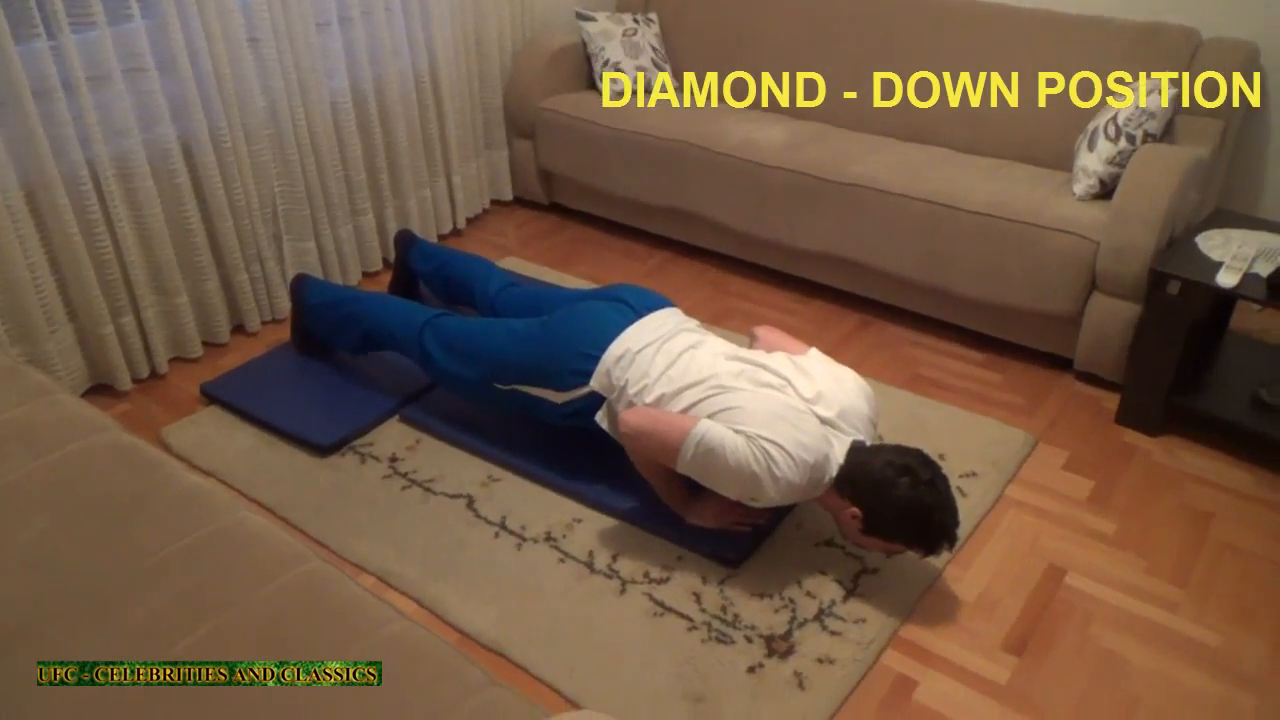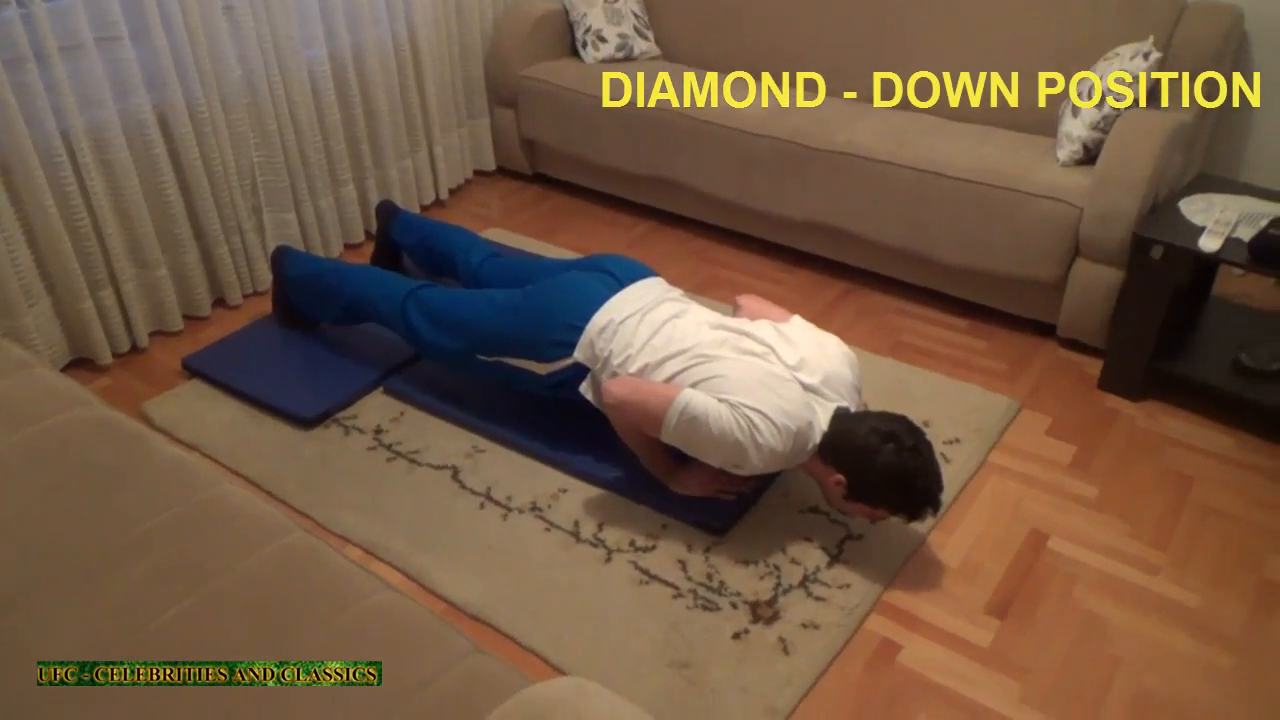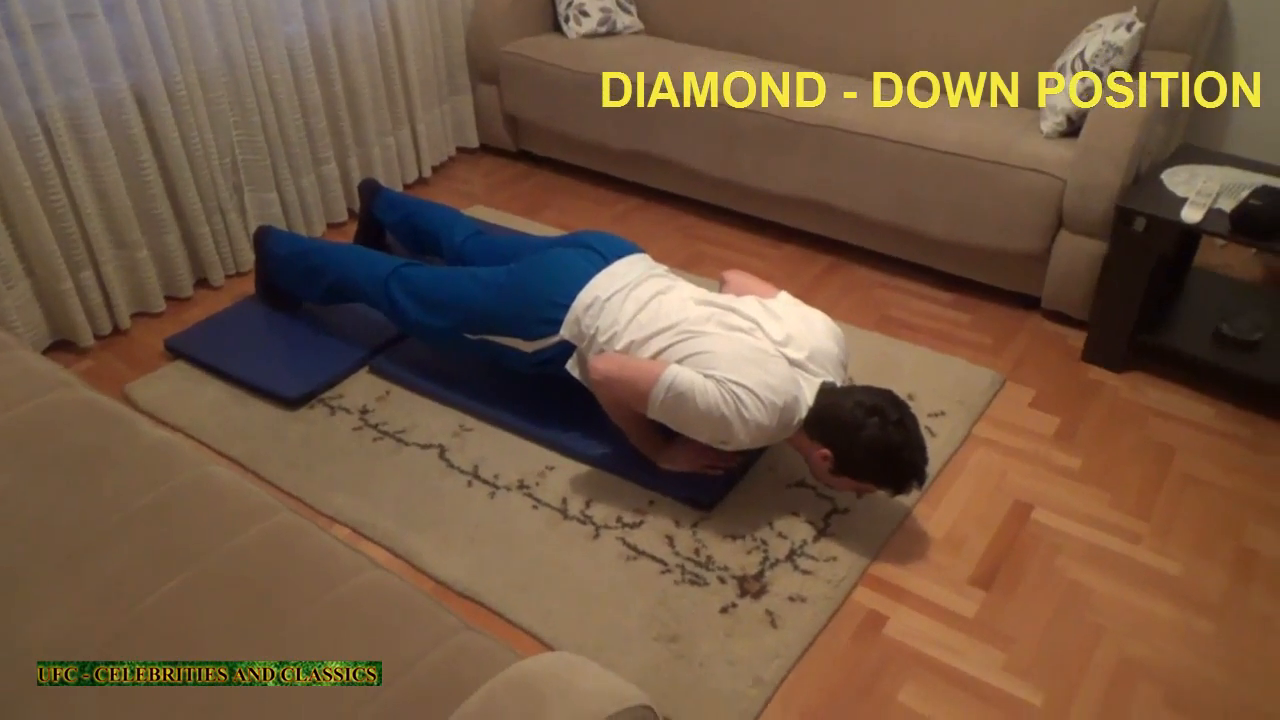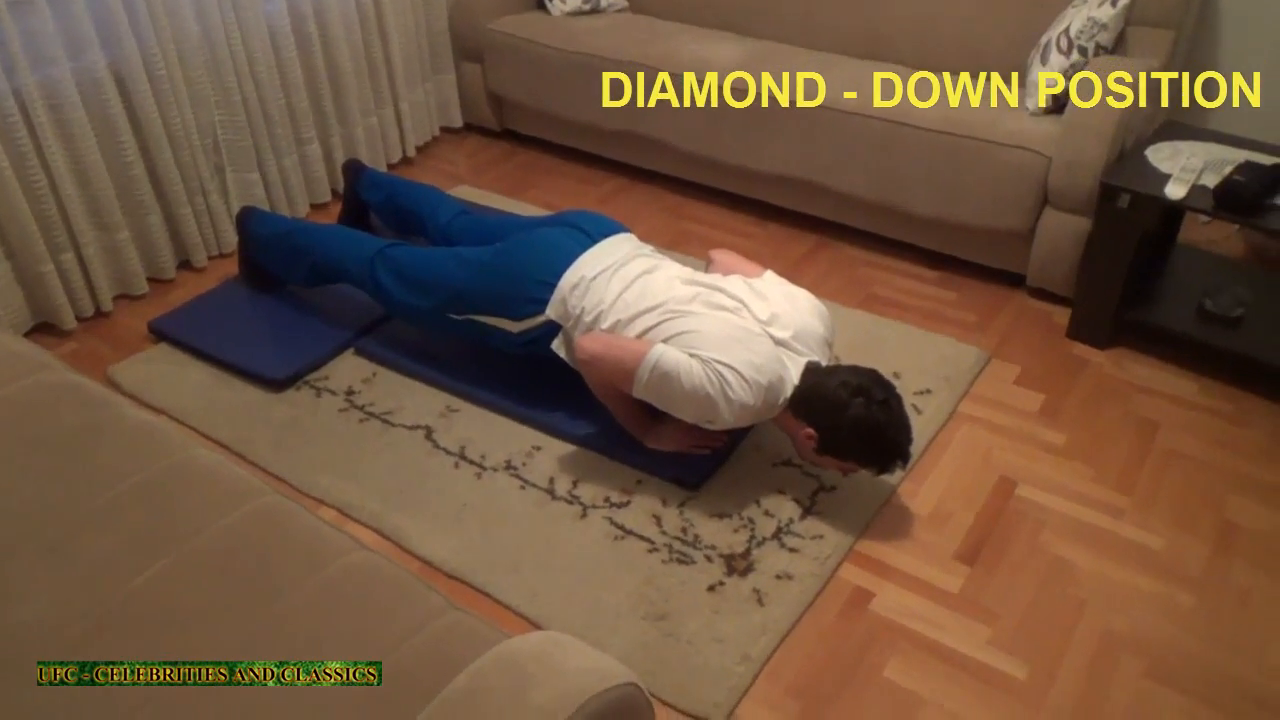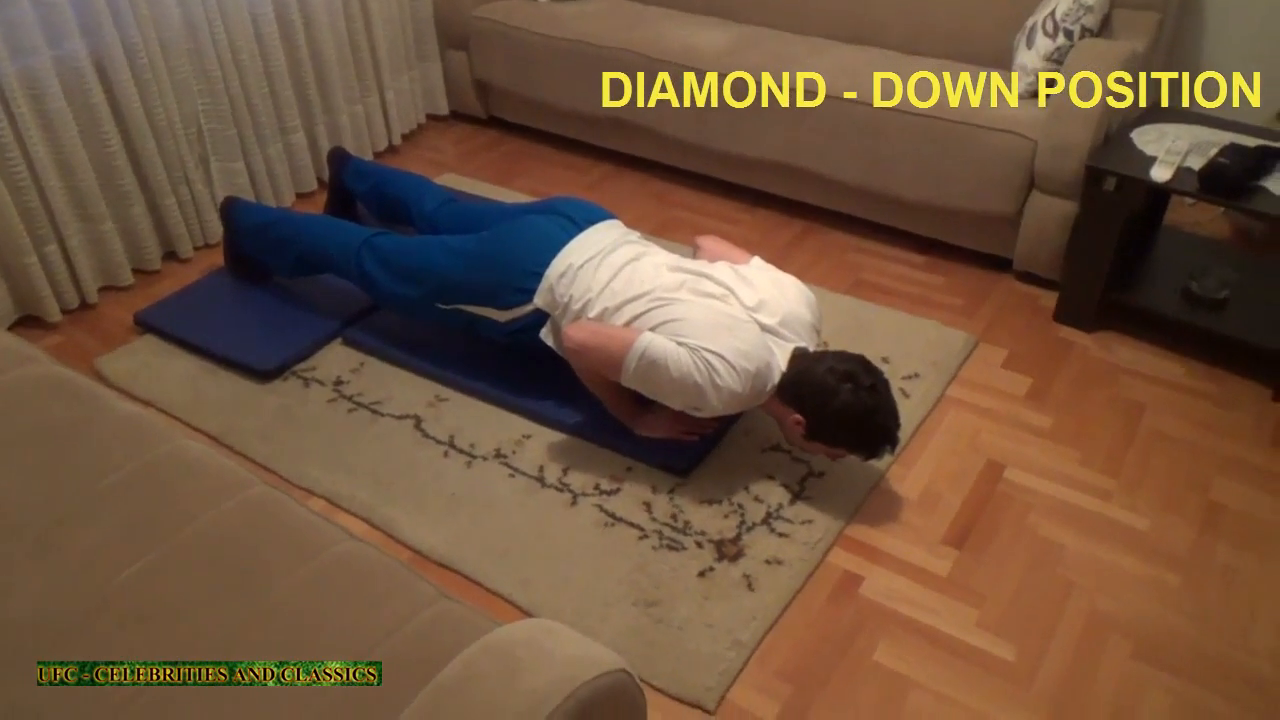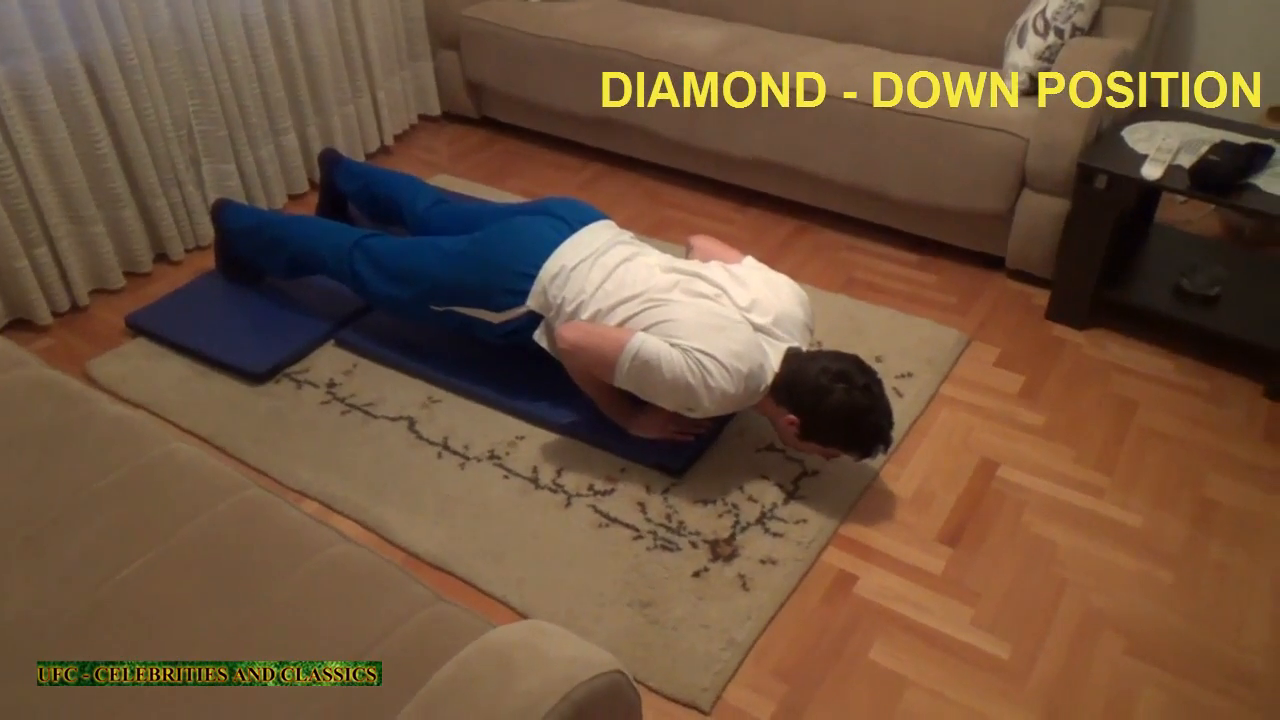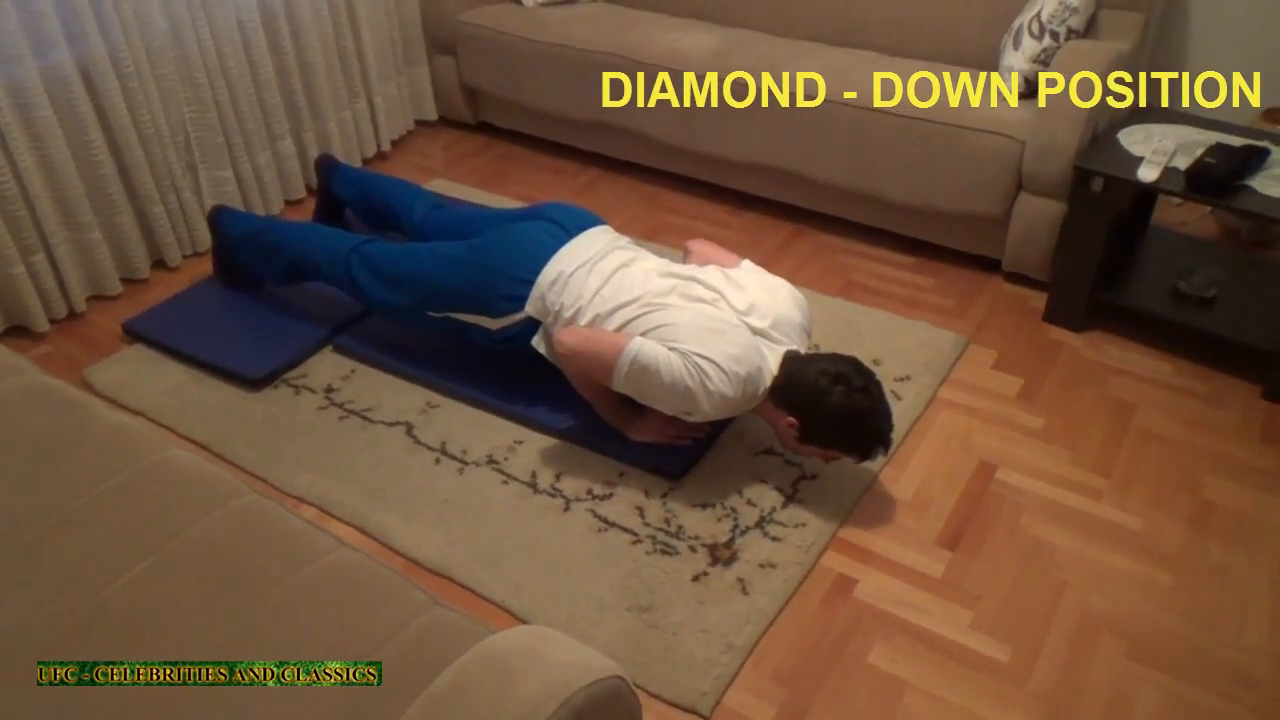
dt=0.4s
person 1, frame 1
left shoulder: (856, 400)
right shoulder: (774, 470)
left elbow: (767, 331)
right elbow: (635, 425)
right wrist: (689, 507)
left hip: (646, 319)
right hip: (591, 366)
left knee: (506, 298)
right knee: (443, 345)
left ankle: (417, 256)
right ankle: (317, 303)
person 1, frame 2
left shoulder: (840, 366)
right shoulder: (759, 437)
left elbow: (748, 301)
right elbow: (621, 397)
right wrist: (674, 477)
left hip: (629, 289)
right hip: (576, 336)
left knee: (489, 270)
right knee: (427, 317)
left ankle: (400, 227)
right ankle: (299, 275)
person 1, frame 3
left shoulder: (826, 341)
right shoulder: (746, 413)
left elbow: (736, 276)
right elbow: (606, 372)
right wrist: (661, 452)
left hip: (616, 265)
right hip: (562, 312)
left knee: (472, 246)
right knee: (413, 296)
left ankle: (383, 206)
right ankle: (282, 254)
person 1, frame 4
left shoulder: (811, 320)
right shoulder: (730, 392)
left elbow: (722, 256)
right elbow: (592, 352)
right wrist: (647, 431)
left hip: (600, 244)
right hip: (549, 290)
left knee: (458, 227)
right knee: (398, 277)
left ankle: (367, 186)
right ankle: (266, 235)
person 1, frame 5
left shoulder: (799, 306)
right shoulder: (719, 380)
left elbow: (709, 243)
right elbow: (580, 341)
right wrist: (637, 419)
left hip: (588, 232)
right hip: (536, 279)
left knee: (443, 214)
right knee: (383, 265)
left ankle: (353, 174)
right ankle: (251, 227)
person 1, frame 6
left shoulder: (791, 305)
right shoulder: (711, 380)
left elbow: (701, 243)
right elbow: (573, 340)
right wrist: (630, 418)
left hip: (580, 232)
right hip: (528, 279)
left knee: (436, 215)
right knee: (376, 266)
left ankle: (344, 175)
right ankle: (243, 228)
person 1, frame 7
left shoulder: (789, 310)
right shoulder: (710, 385)
left elbow: (700, 246)
right elbow: (571, 346)
right wrist: (629, 423)
left hip: (576, 237)
right hip: (525, 285)
left knee: (434, 221)
right knee: (374, 273)
left ankle: (340, 181)
right ankle: (238, 234)
